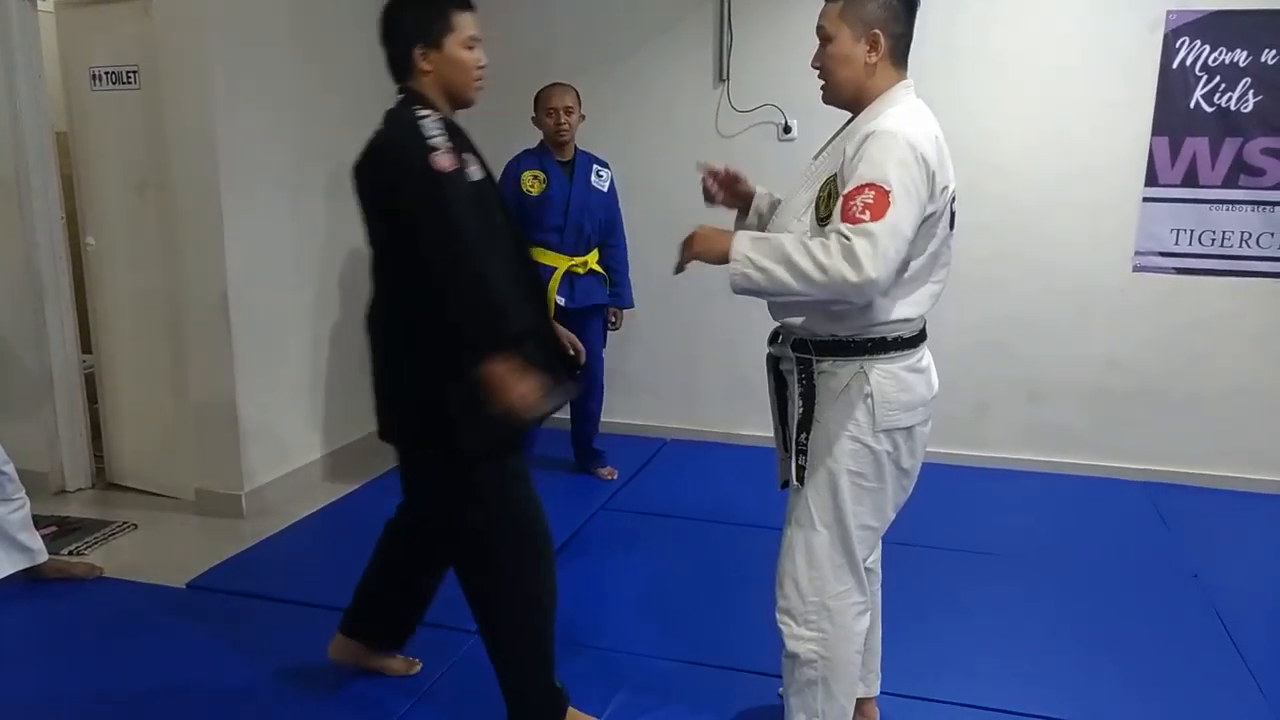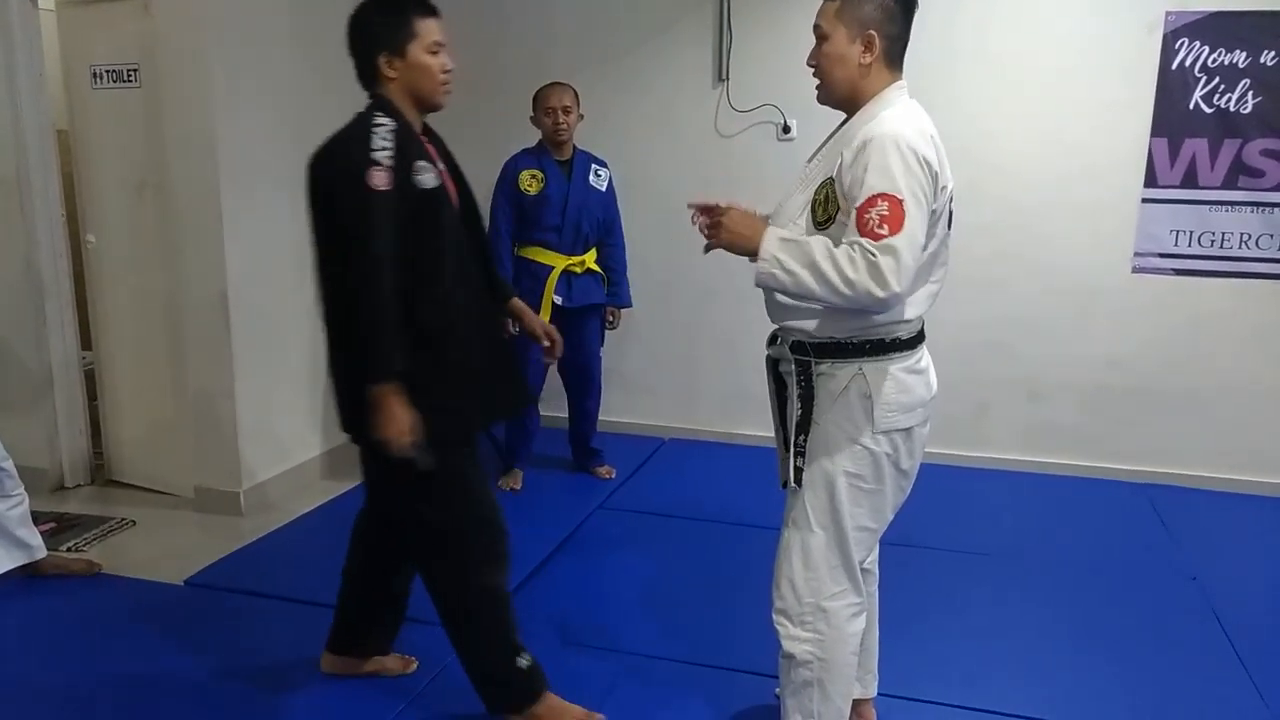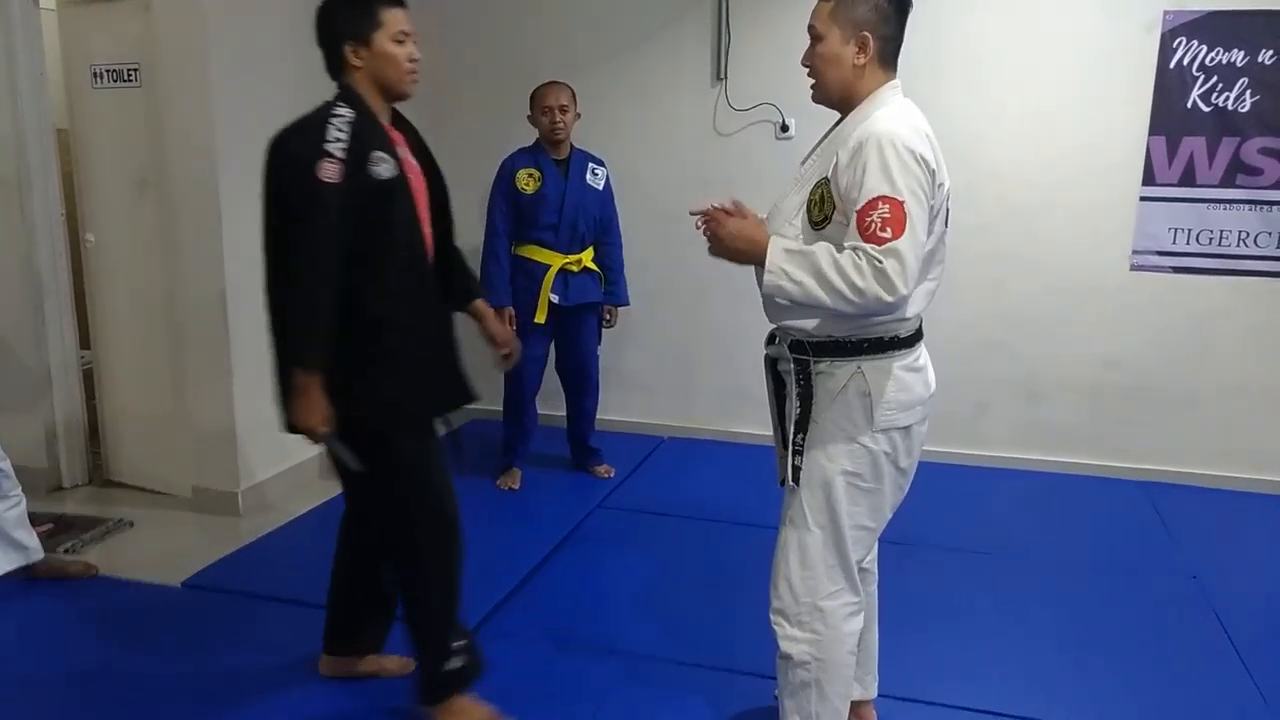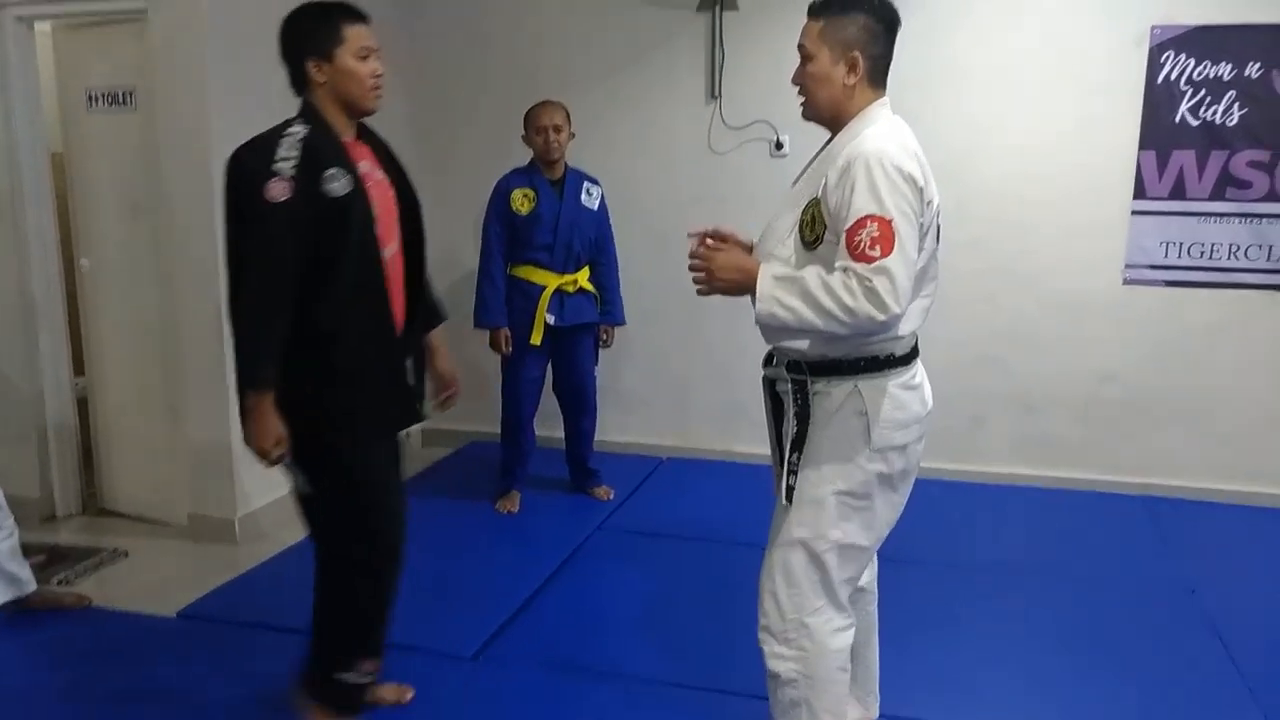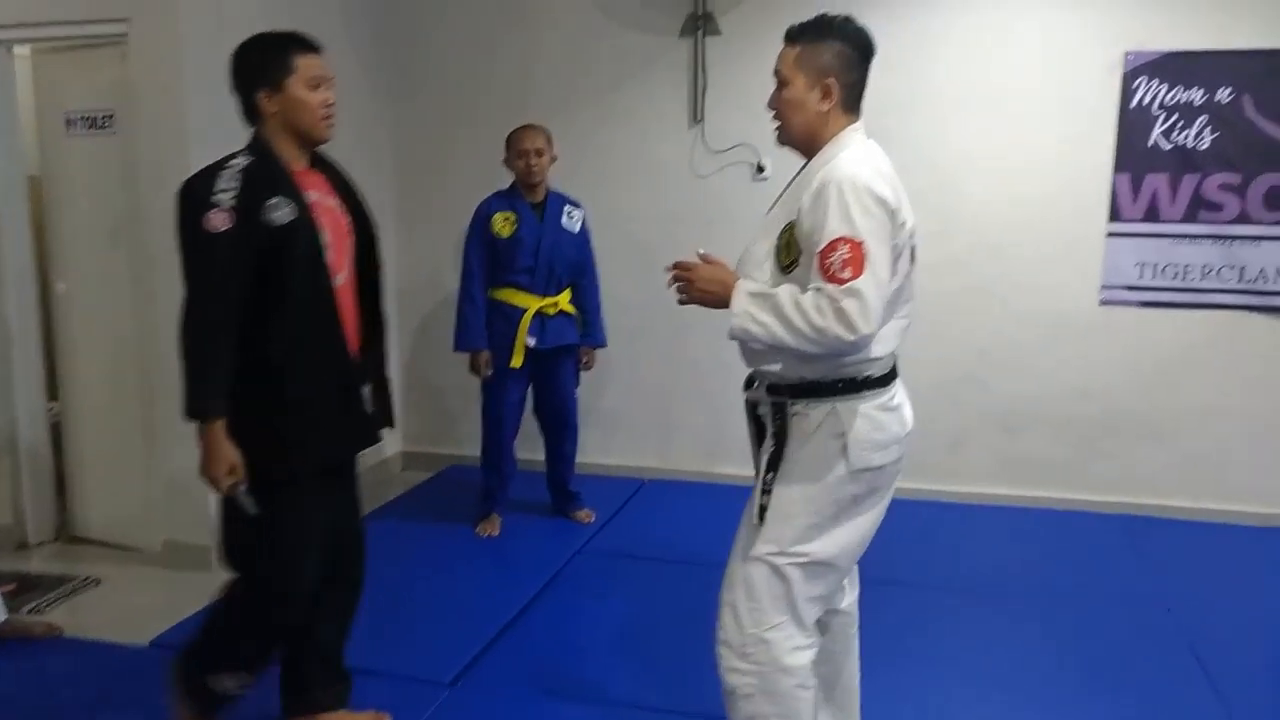
dt=0.1s
person 1, frame 1
left shoulder: (895, 137)
right shoulder: (872, 129)
left elbow: (858, 266)
left wrist: (732, 248)
right wrist: (751, 204)
left hip: (859, 385)
right hip: (844, 377)
left knee: (819, 577)
right knee: (846, 558)
person 1, frame 2
left shoulder: (891, 137)
right shoulder: (867, 130)
left elbow: (877, 276)
left wrist: (761, 244)
right wrist: (758, 229)
left hip: (858, 387)
right hip: (843, 379)
left knee: (816, 582)
right knee: (844, 561)
person 1, frame 3
left shoulder: (887, 137)
right shoulder: (861, 130)
left elbow: (881, 277)
left wrist: (764, 252)
right wrist: (759, 235)
left hip: (856, 386)
right hip: (841, 377)
left knee: (814, 580)
right knee: (843, 560)
person 1, frame 4
left shoulder: (875, 155)
right shoulder: (854, 148)
left elbow: (874, 298)
left wrist: (756, 282)
right wrist: (755, 258)
left hip: (854, 405)
right hip: (841, 398)
left knee: (800, 600)
right knee: (840, 579)
person 1, frame 5
left shoulder: (849, 180)
right shoulder: (830, 172)
left elbow: (844, 318)
left wrist: (733, 296)
right wrist: (734, 279)
left hip: (832, 426)
right hip: (822, 417)
left knee: (761, 614)
right knee: (821, 595)
person 2, frame 1
left shoulder: (420, 136)
right shoulder: (419, 140)
left elbow: (480, 248)
right elbow: (450, 261)
left wrist: (541, 325)
right wrist: (497, 363)
left hip: (437, 374)
right hip: (447, 383)
left knee: (433, 518)
right knee: (512, 542)
left ankle: (366, 634)
person 2, frame 2
left shoulder: (413, 141)
right shoulder: (366, 151)
left elbow: (458, 253)
right elbow: (363, 284)
left wrist: (517, 309)
right wrist: (385, 393)
left hip: (433, 374)
right hip: (406, 385)
left knee: (398, 517)
right knee: (470, 534)
left ankle: (352, 645)
person 2, frame 3
left shoulder: (396, 133)
right shoulder: (327, 140)
left elbow: (427, 242)
right elbow: (304, 270)
left wrist: (478, 306)
right wrist: (306, 380)
left hip: (394, 360)
right hip: (363, 372)
left knee: (379, 515)
right knee: (424, 524)
left ankle: (349, 645)
person 2, frame 4
left shoulder: (371, 152)
right shoulder: (280, 158)
right elbow: (262, 290)
left wrist: (431, 340)
right wrist: (260, 399)
left hip: (370, 380)
right hip: (321, 392)
left knee: (372, 536)
right knee: (365, 538)
person 2, frame 5
left shoulder: (329, 181)
right shoulder: (228, 190)
right elbow: (212, 318)
left wrist: (370, 382)
right wrist: (213, 428)
left hip: (326, 410)
right hip: (273, 421)
left knee: (338, 560)
right knee: (280, 572)
person 3, frame 1
left shoulder: (599, 172)
right shoulder: (520, 169)
left elbow: (613, 242)
left wrist: (617, 296)
left hip: (586, 294)
left knee: (589, 380)
left ankle: (589, 455)
person 3, frame 2
left shoulder: (598, 172)
right shoulder: (518, 168)
left elbow: (612, 239)
right elbow: (500, 239)
left wrist: (616, 296)
left hip: (584, 292)
right hip: (533, 291)
left knee: (586, 379)
right knee: (525, 380)
left ankle: (588, 454)
right ankle: (514, 463)
person 3, frame 3
left shoulder: (595, 170)
right shoulder: (515, 168)
left elbow: (609, 238)
right elbow: (497, 238)
left wrist: (612, 294)
right wrist: (499, 297)
left hip: (581, 290)
right hip: (529, 289)
left knee: (583, 378)
right knee: (522, 381)
left ankle: (586, 453)
right ankle: (512, 462)
person 3, frame 4
left shoulder: (589, 190)
right shoulder: (510, 187)
left elbow: (605, 257)
right elbow: (493, 259)
left wrist: (609, 315)
right wrist: (495, 319)
left hip: (578, 310)
right hip: (526, 310)
left knee: (581, 397)
right knee: (519, 401)
left ankle: (585, 475)
right ankle: (511, 484)
person 3, frame 5
left shoulder: (571, 213)
right shoulder: (491, 211)
left elbow: (585, 280)
right elbow: (474, 282)
left wrist: (590, 337)
right wrist: (476, 342)
left hip: (558, 332)
right hip: (506, 333)
left knee: (562, 420)
right knee: (500, 424)
left ankle: (566, 498)
right ankle: (492, 508)
